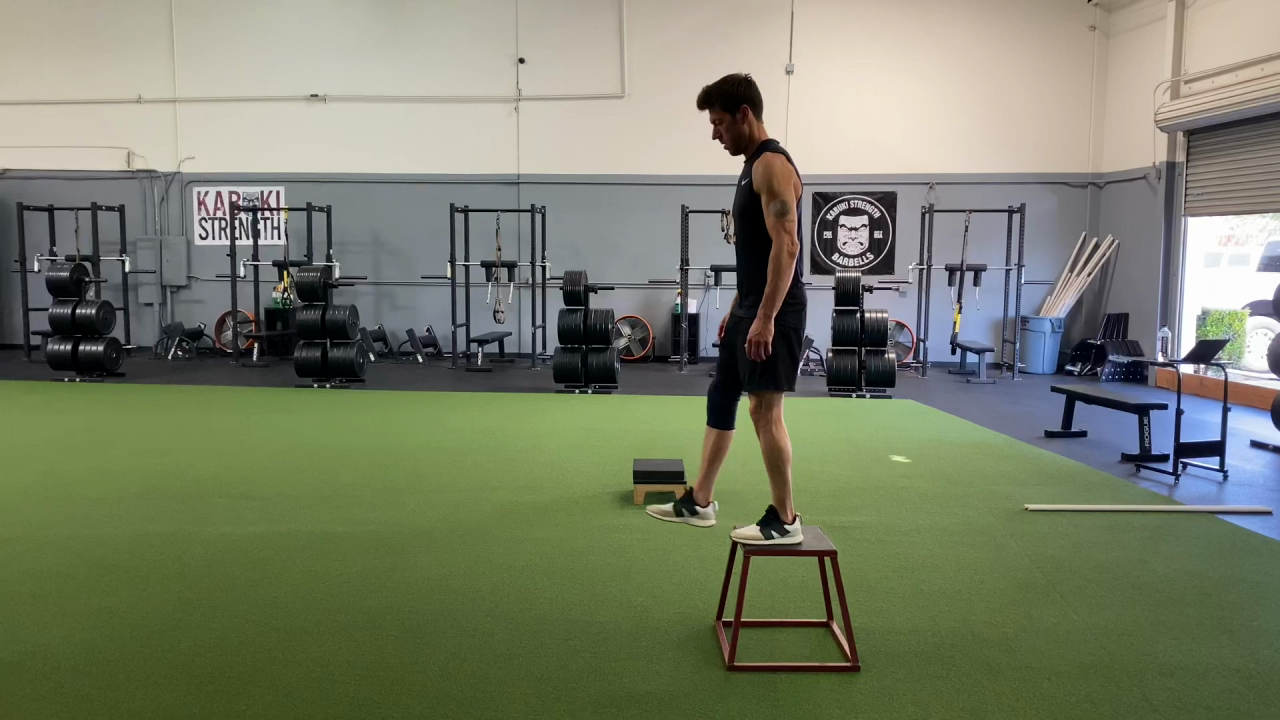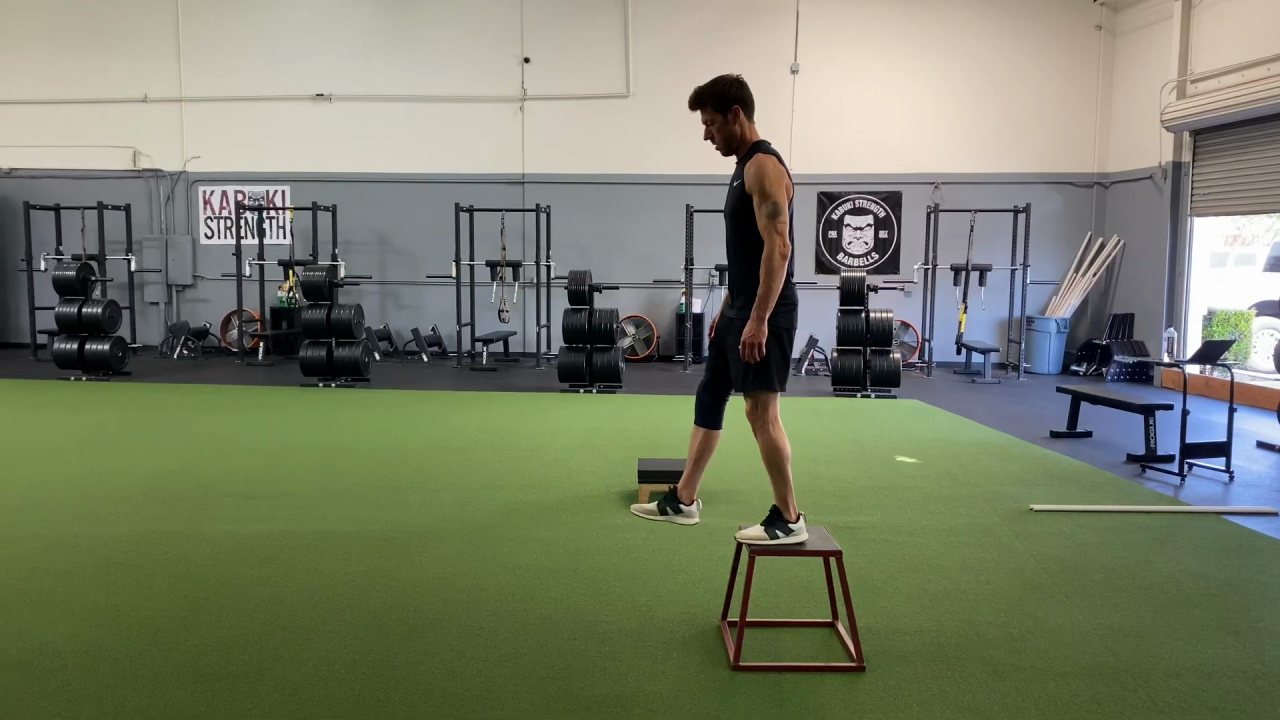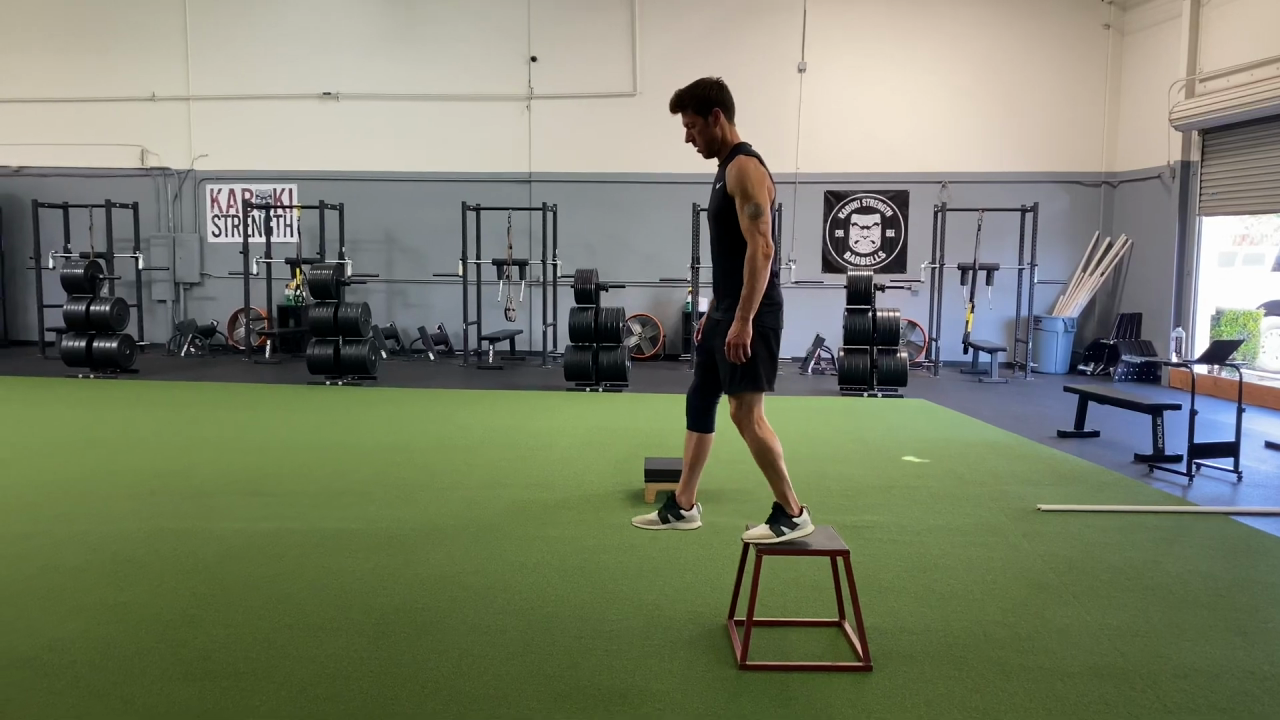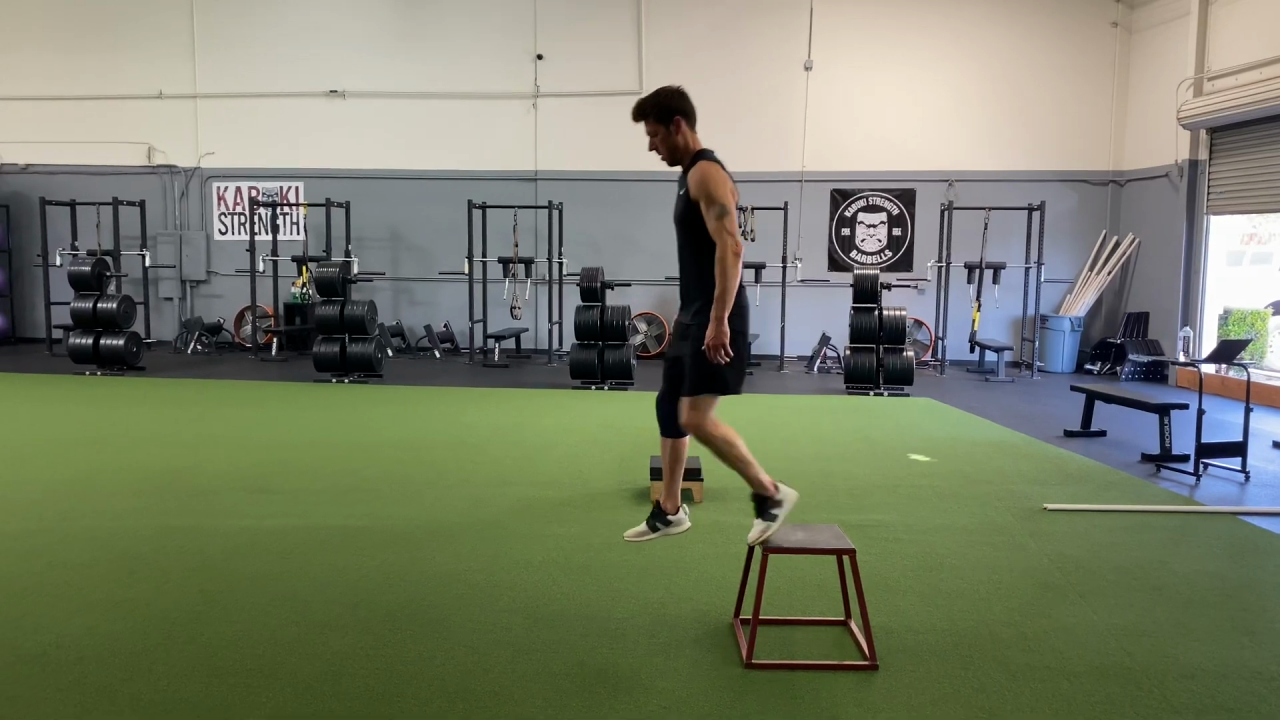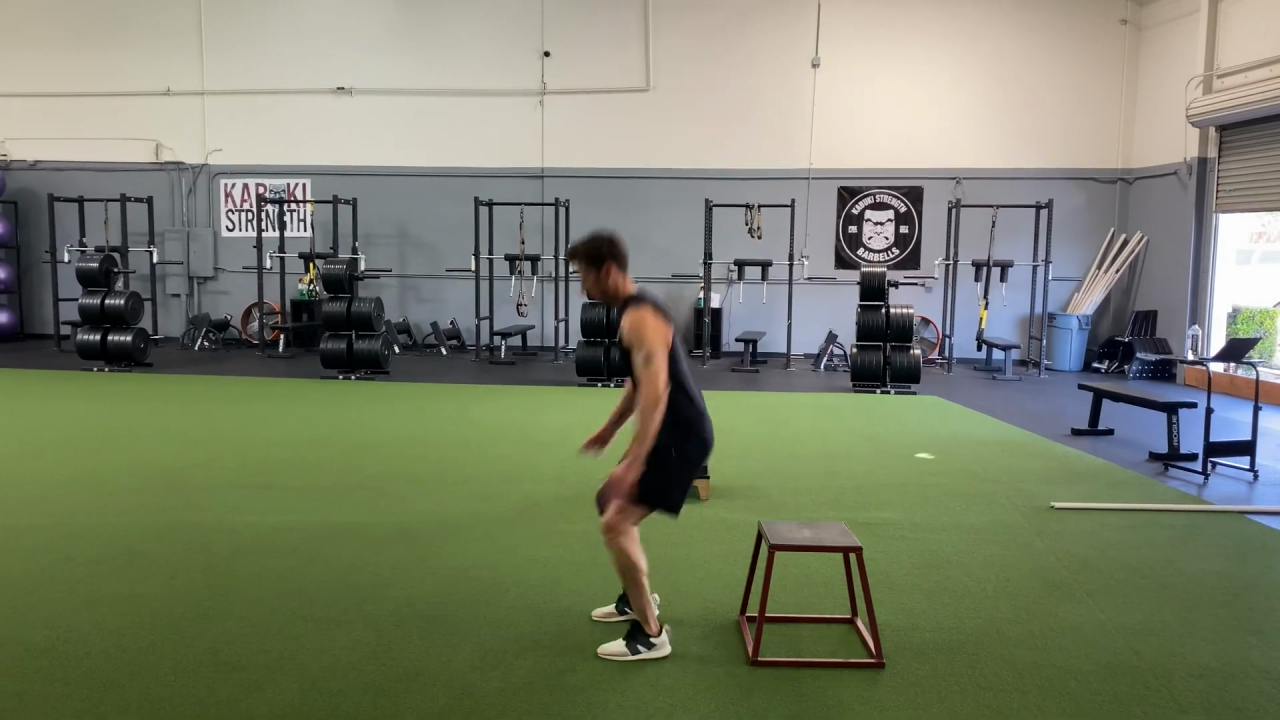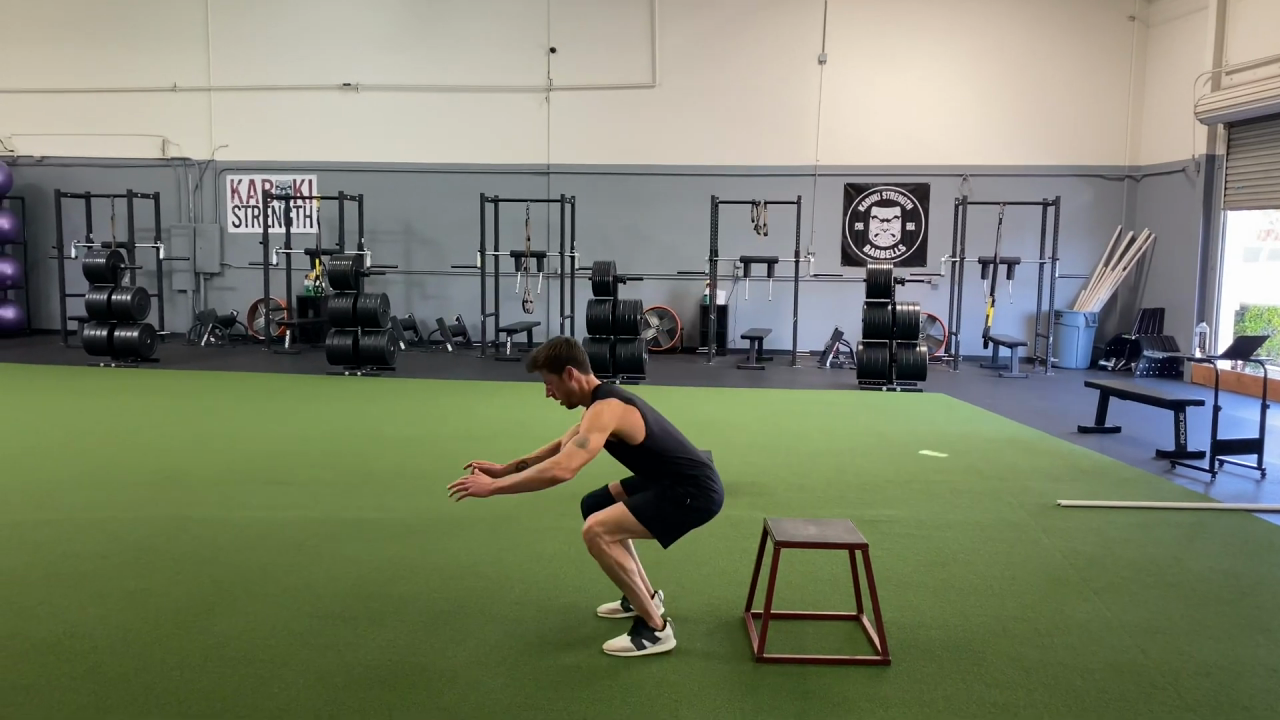
dt=0.3s
person 1, frame 1
left shoulder: (772, 165)
right shoulder: (754, 166)
left elbow: (786, 248)
left wrist: (765, 319)
right wrist: (738, 310)
left hip: (772, 313)
right hip: (750, 309)
left knee: (764, 413)
right knee: (720, 400)
left ankle: (784, 520)
right ankle: (699, 501)
person 1, frame 2
left shoulder: (764, 166)
right shoulder: (745, 168)
left elbow: (778, 249)
left wrist: (758, 320)
right wrist: (727, 309)
left hip: (763, 314)
right hip: (740, 310)
left knee: (761, 413)
right knee: (709, 399)
left ankle: (788, 519)
right ankle: (682, 501)
person 1, frame 3
left shoulder: (744, 168)
right shoulder: (727, 169)
left elbow: (761, 249)
left wrist: (742, 321)
right wrist: (714, 313)
left hip: (749, 314)
right hip: (725, 312)
left knee: (746, 414)
right knee: (699, 402)
left ankle: (791, 514)
right ankle: (683, 506)
person 1, frame 4
left shoulder: (704, 174)
right shoulder: (692, 175)
left elbow: (730, 250)
left wrist: (718, 322)
left hip: (716, 320)
right hip: (693, 315)
left knee: (695, 419)
right knee: (668, 409)
left ankle: (771, 495)
right ankle: (667, 513)
person 1, frame 5
left shoulder: (638, 318)
right shoulder: (637, 311)
left elbow: (655, 392)
left wrist: (632, 464)
right wrist: (609, 429)
left hip: (679, 440)
right hip: (672, 433)
left knee: (616, 523)
right knee: (611, 502)
left ankle: (650, 634)
right ankle: (633, 598)
person 1, frame 6
left shoulder: (604, 410)
right shoulder: (605, 400)
left elbow: (560, 470)
right elbow: (562, 447)
left wrist: (493, 487)
right wrist: (503, 469)
left hip: (695, 492)
right hip: (675, 481)
left knee: (596, 531)
right knee: (594, 507)
left ankle: (656, 630)
right ankle: (644, 596)
